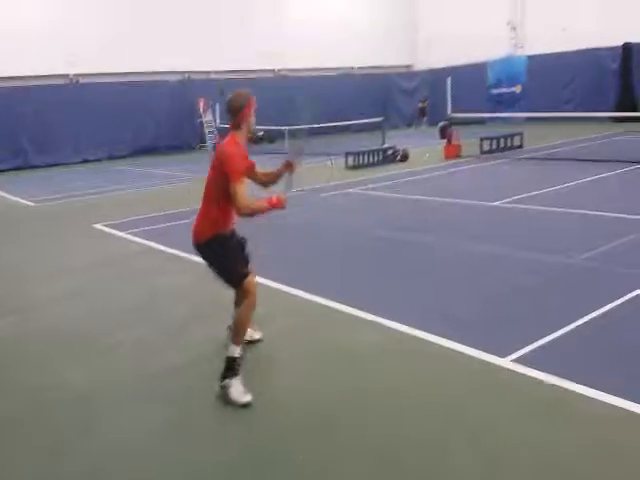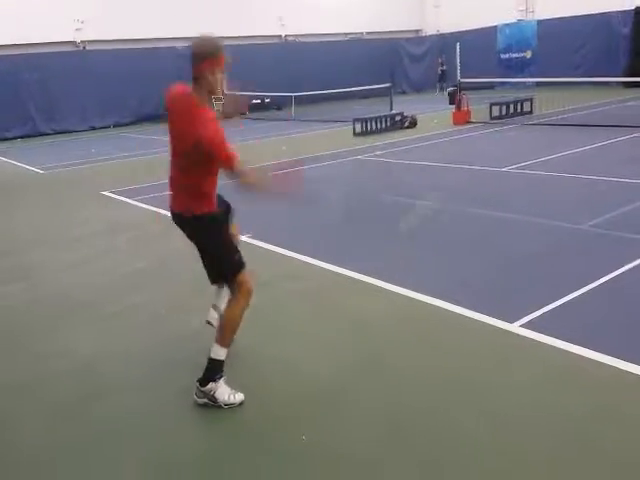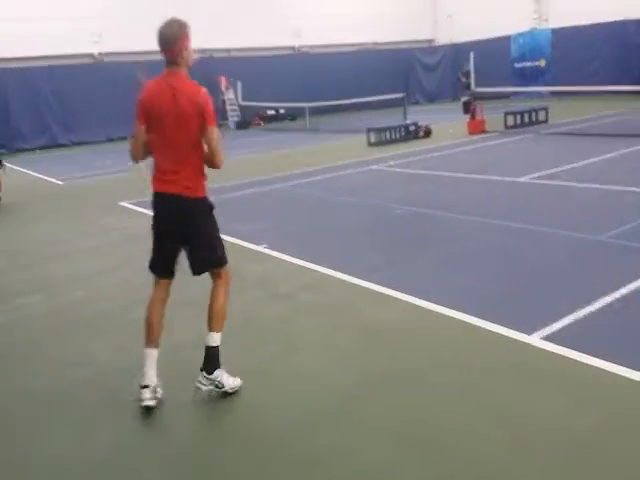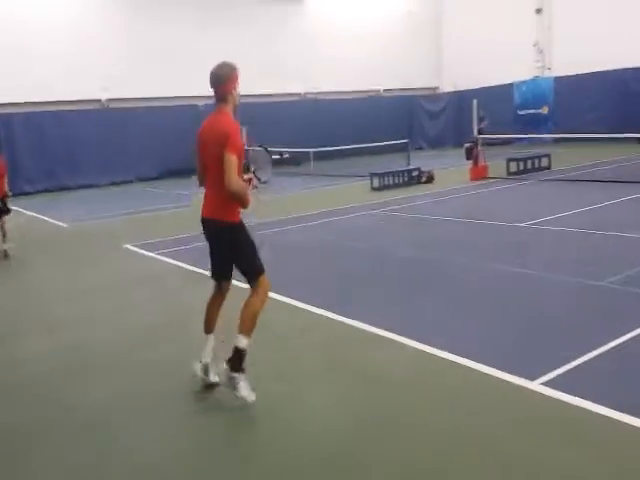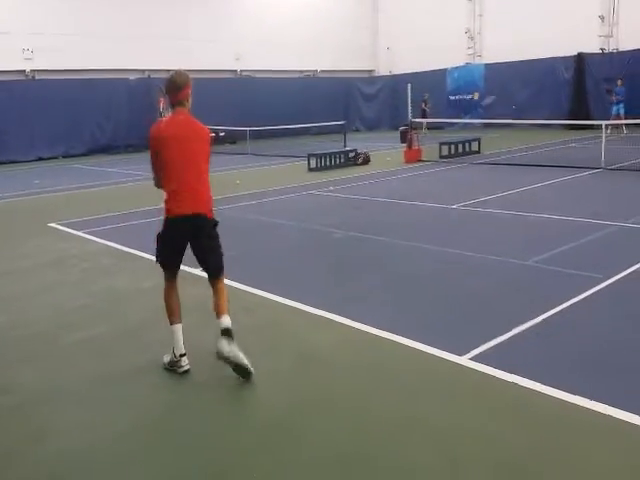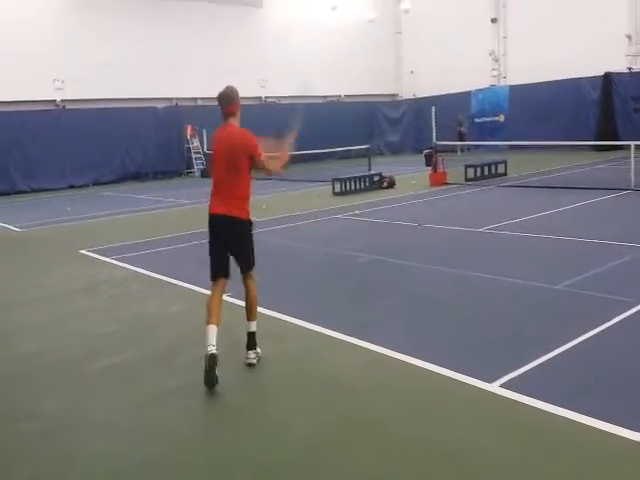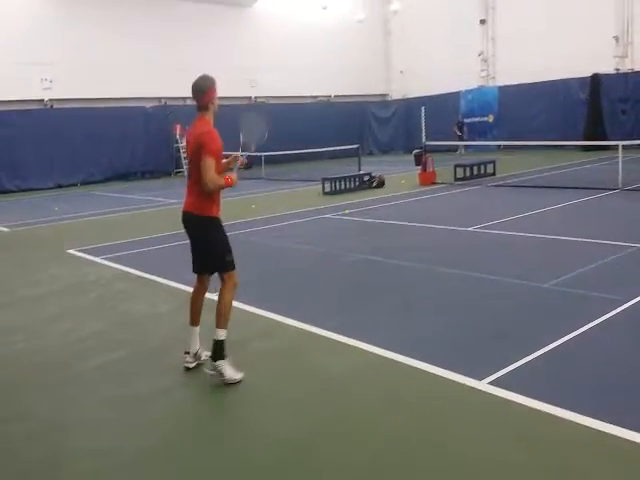
dt=0.7s
person 1, frame 1
left shoulder: (237, 149)
right shoulder: (231, 153)
left elbow: (262, 180)
right elbow: (245, 206)
left wrist: (282, 170)
right wrist: (276, 203)
left hip: (221, 230)
right hip: (211, 236)
left knee: (245, 280)
right knee: (249, 290)
left ankle: (239, 329)
right ankle: (230, 376)
person 1, frame 2
left shoulder: (177, 94)
right shoulder: (203, 130)
right elbow: (243, 177)
left hip: (193, 200)
right hip: (197, 212)
left knee: (231, 237)
right knee: (244, 287)
left ankle: (219, 306)
right ankle: (209, 381)
person 1, frame 3
left shoulder: (147, 93)
right shoulder: (199, 95)
left elbow: (137, 153)
right elbow: (216, 160)
left hip: (162, 198)
right hip: (192, 200)
left knee: (161, 285)
right knee: (220, 275)
left ankle: (149, 381)
right ankle: (212, 367)
person 1, frame 4
left shoulder: (205, 126)
right shoulder: (231, 128)
right elbow: (230, 184)
left wrist: (239, 181)
right wrist: (245, 196)
left hip: (209, 217)
right hip: (226, 219)
left knee: (221, 287)
right knee: (260, 284)
left ankle: (207, 363)
right ankle: (236, 365)
person 1, frame 5
left shoulder: (158, 131)
right shoulder: (203, 131)
left elbow: (159, 181)
left hip: (176, 215)
right hip: (205, 213)
left knee: (170, 278)
right knee: (218, 282)
left ankle: (179, 354)
right ankle: (226, 338)
person 1, frame 6
left shoulder: (218, 136)
right shoulder: (245, 137)
right elbow: (271, 167)
left wrist: (271, 148)
right wrist: (285, 150)
left hip: (217, 216)
right hip: (239, 217)
left knee: (218, 285)
right knee: (248, 277)
left ankle: (212, 346)
right ankle: (252, 347)
person 1, frame 7
left shoulder: (193, 130)
right shoulder: (210, 133)
right elbow: (209, 183)
left wrist: (225, 165)
right wrist: (229, 179)
left hip: (191, 213)
right hip: (205, 216)
left knee: (202, 279)
right knee: (229, 278)
left ankle: (193, 351)
right ankle: (218, 359)
